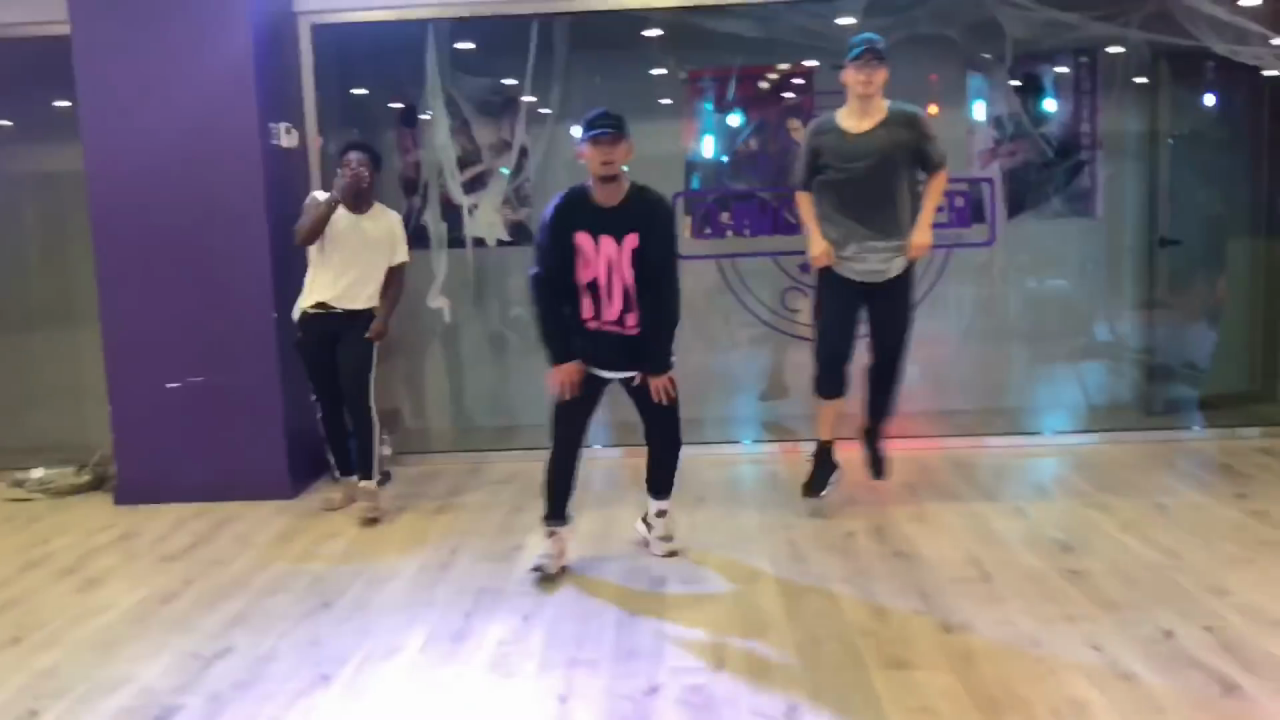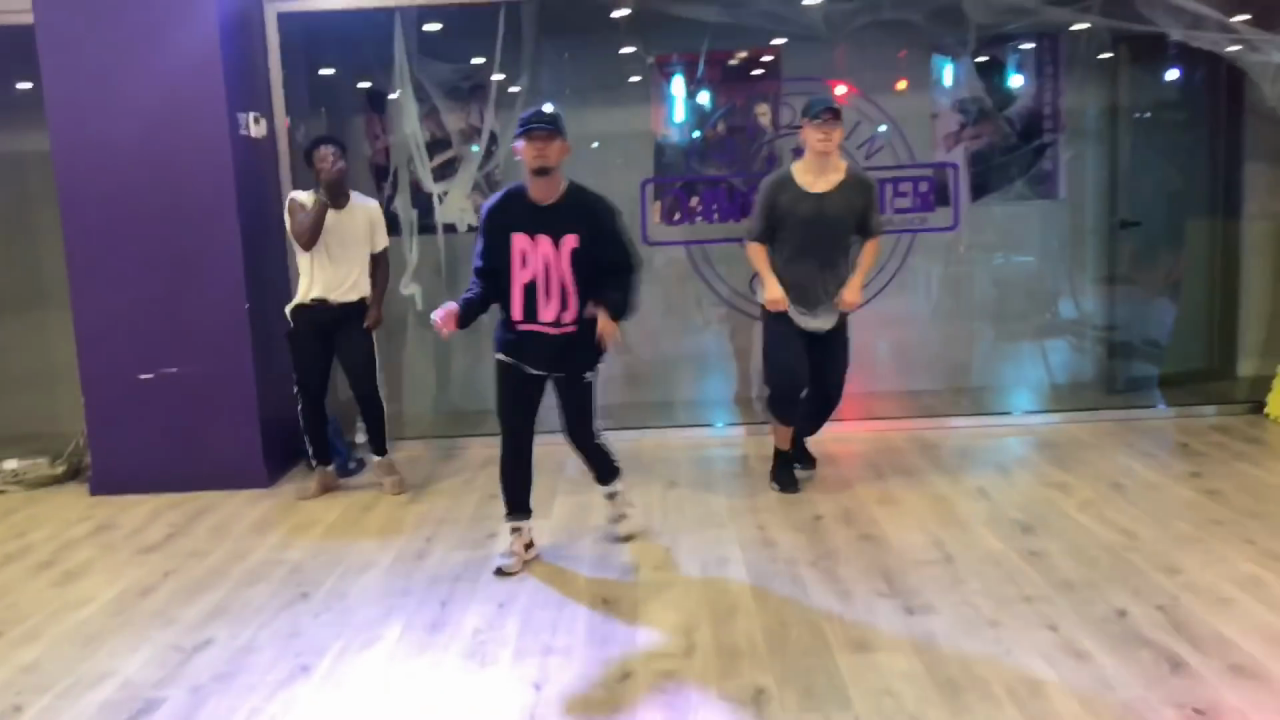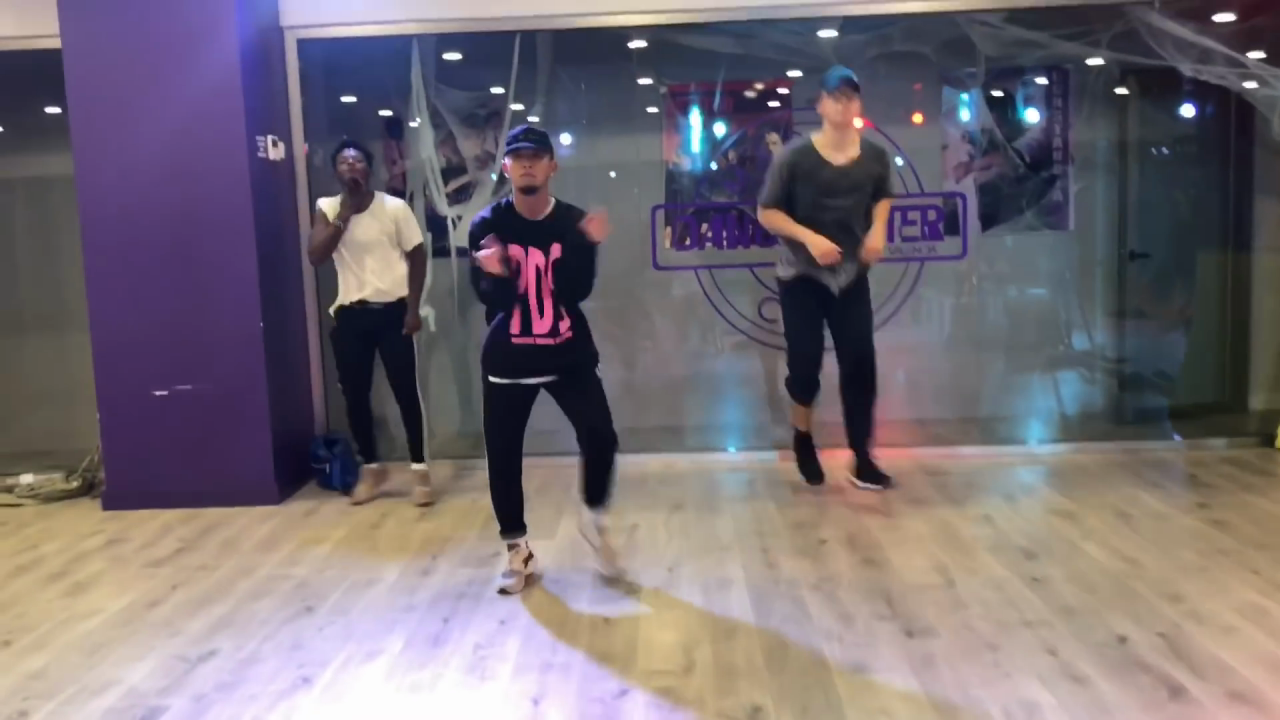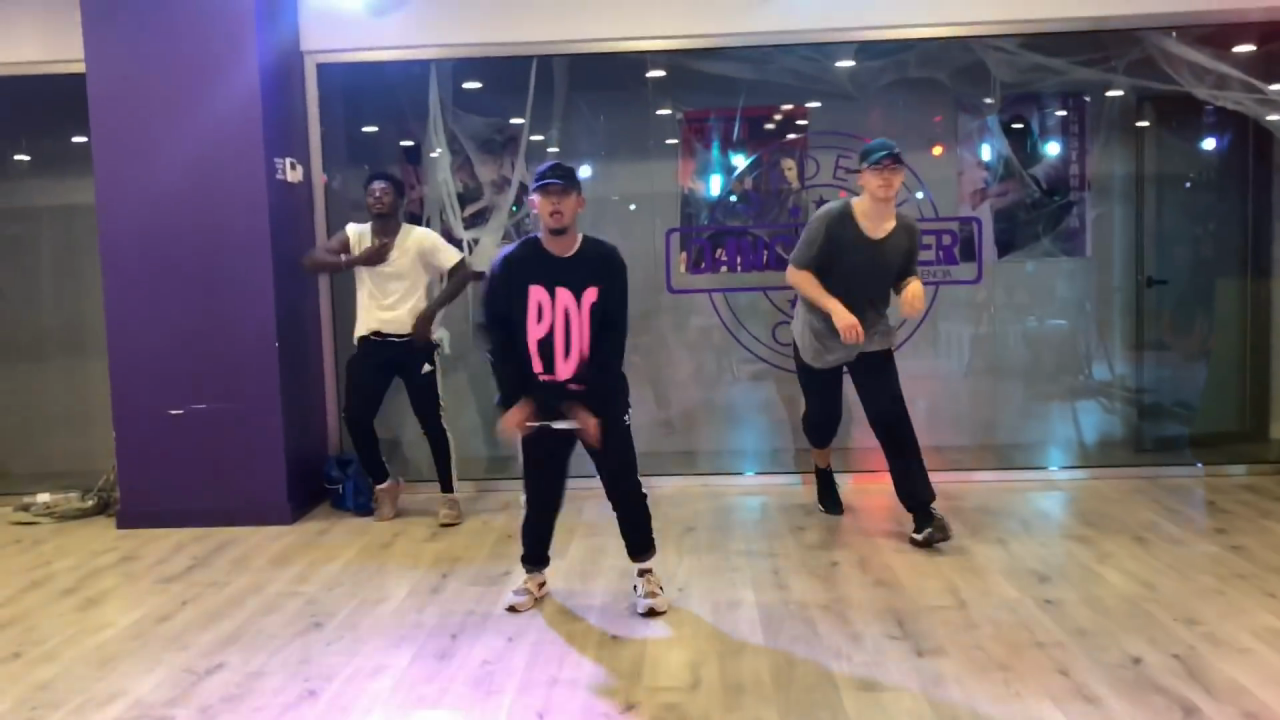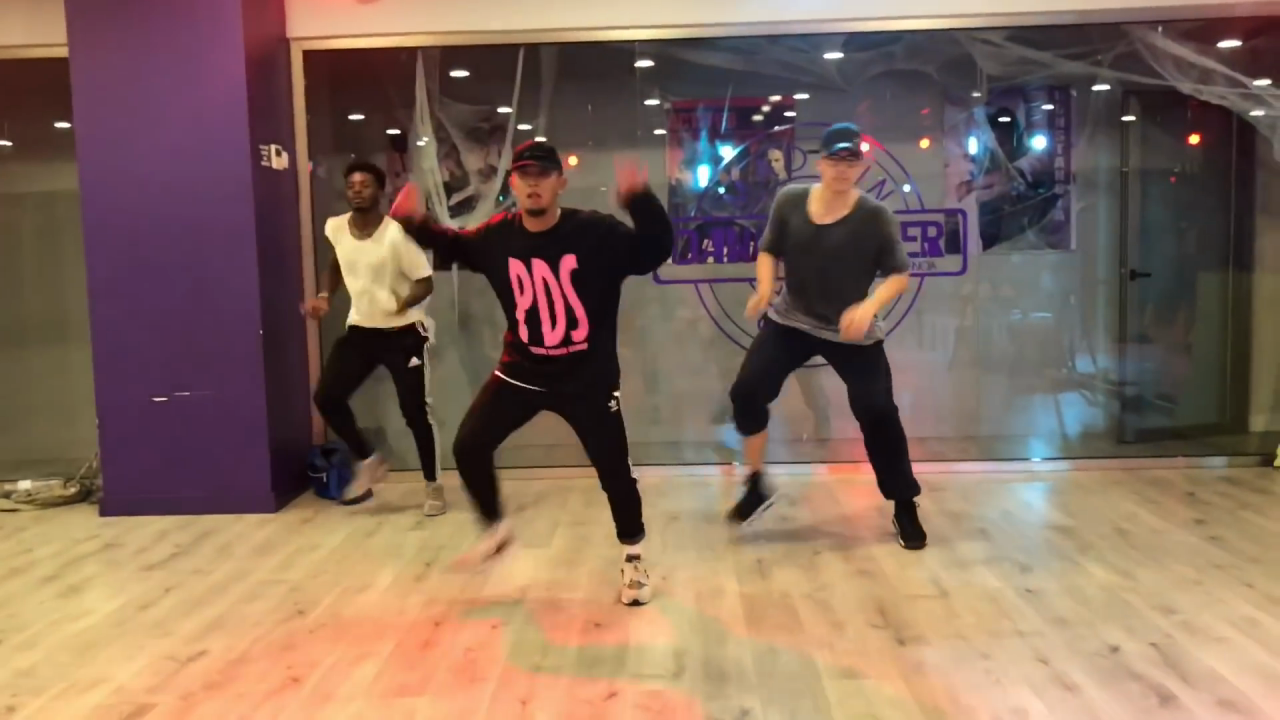
dt=0.3s
person 1, frame 1
left shoulder: (654, 210)
right shoulder: (564, 210)
left elbow: (662, 287)
right elbow: (546, 285)
left wrist: (659, 360)
right wrist: (561, 355)
left hip: (640, 346)
right hip: (581, 347)
left knee: (666, 434)
right knee: (565, 442)
left ankle: (656, 517)
right ankle: (556, 536)
person 1, frame 2
left shoulder: (592, 208)
right shoulder: (499, 211)
left elbow: (621, 268)
right elbow: (486, 278)
left wrist: (611, 309)
right wrist: (460, 310)
left hip: (574, 346)
right hip: (517, 346)
left knee: (581, 433)
right knee: (515, 439)
left ankle: (613, 491)
right ankle: (520, 535)
person 1, frame 3
left shoulder: (575, 223)
right shoulder: (488, 224)
left elbow: (578, 289)
right elbow: (490, 294)
left wrist: (588, 245)
right wrist: (494, 271)
left hip: (569, 355)
right hip: (507, 359)
left knee: (601, 438)
right knee: (502, 459)
left ankle: (595, 519)
right ankle: (518, 552)
person 1, frame 4
left shoulder: (606, 260)
right shoulder: (510, 266)
left elbow: (612, 336)
right elbow: (499, 340)
left wrist: (589, 401)
right wrist: (514, 400)
left hip: (601, 401)
right hip: (540, 405)
left knee: (625, 490)
right knee: (541, 500)
left ankle: (645, 574)
right ankle: (534, 574)
person 1, frame 5
left shoulder: (593, 231)
right shoulder: (497, 235)
left elbow: (652, 251)
right elbow: (450, 246)
left wrist: (639, 200)
right wrist: (415, 221)
left hip: (588, 376)
right hip: (522, 372)
left knee: (614, 471)
right knee: (469, 445)
left ankle: (632, 558)
right ankle: (495, 528)
person 2, frame 1
left shoulder: (908, 122)
right shoulder: (821, 130)
left elbow: (937, 171)
right elbow: (803, 189)
left wrist: (924, 225)
right wrist: (814, 236)
left hip: (894, 258)
right hip: (838, 261)
left knee: (889, 355)
right knee: (831, 353)
left ankle: (873, 436)
right ankle: (824, 454)
person 2, frame 2
left shoulder: (860, 185)
right shoulder: (778, 185)
left elbow: (870, 236)
right elbow: (755, 240)
left wrist: (857, 282)
right wrist: (768, 282)
left hip: (832, 304)
right hip: (785, 305)
left knee: (827, 392)
right knee: (785, 382)
left ankle: (797, 440)
right ankle: (783, 458)
person 2, frame 3
left shoulder: (874, 155)
right shoulder: (796, 155)
right elbow: (766, 212)
left wrist: (878, 231)
right wrist: (808, 238)
left hip: (851, 272)
right hip: (801, 272)
left knee: (860, 361)
right knee: (805, 362)
left ankle: (862, 458)
right ankle: (804, 441)
person 2, frame 4
left shoulder: (907, 231)
right shoulder: (832, 218)
left elbow: (903, 281)
right elbow: (796, 271)
left wrist: (915, 291)
right wrist: (835, 308)
left hip: (872, 340)
right hip: (818, 337)
left knee: (893, 421)
right knee: (821, 421)
left ankle: (924, 514)
right ankle: (823, 474)
person 2, frame 5
left shoulder: (874, 216)
right shoulder: (790, 200)
left elbow: (900, 275)
right elbow: (767, 250)
left wrist: (870, 306)
right wrist: (764, 287)
left hip: (852, 330)
right hip: (791, 318)
left knee: (878, 413)
right knee: (747, 391)
left ankle: (905, 509)
right ankle: (756, 484)
person 3, frame 1
left shoulder: (389, 220)
right shoulder: (321, 201)
left elbow: (395, 274)
right elbow: (303, 238)
left wrist: (383, 316)
right wrist: (335, 196)
left hip: (359, 318)
right hip: (316, 316)
left knee: (358, 397)
right knee: (329, 403)
left ankle: (369, 486)
right ankle: (348, 479)
person 3, frame 2
left shoulder: (368, 207)
right shoulder: (299, 202)
left elbow: (379, 259)
right elbow: (305, 240)
left wrist: (376, 304)
right wrist: (324, 195)
left hip: (354, 310)
right hip: (310, 311)
left knee: (365, 388)
right knee: (310, 394)
left ankle: (384, 461)
right ankle: (323, 470)
person 3, frame 3
left shoulder: (395, 208)
right shoulder: (327, 208)
left elbow: (417, 257)
right elbow: (316, 256)
left wrist: (413, 307)
right wrist: (345, 211)
left hip: (393, 311)
right hip: (351, 313)
left knee: (406, 391)
right knee: (354, 394)
left ankle: (419, 470)
right ankle: (372, 469)
person 3, frame 4
left shoulder: (423, 238)
right shoulder: (354, 233)
left elbow: (461, 272)
right elbow: (313, 261)
left wrist: (431, 309)
right wrist: (354, 258)
left hip: (413, 342)
right hip: (371, 344)
left knee: (431, 420)
right knee: (356, 417)
left ankle: (449, 496)
right ankle: (385, 486)
person 3, frame 5
left shoulder: (397, 236)
right shoulder: (334, 228)
left elbow: (425, 283)
left wrist: (403, 303)
right wrist: (323, 296)
left hip: (401, 331)
right hip: (359, 331)
left knee: (415, 412)
right knee: (327, 398)
left ankle: (432, 486)
right ankle: (367, 461)
